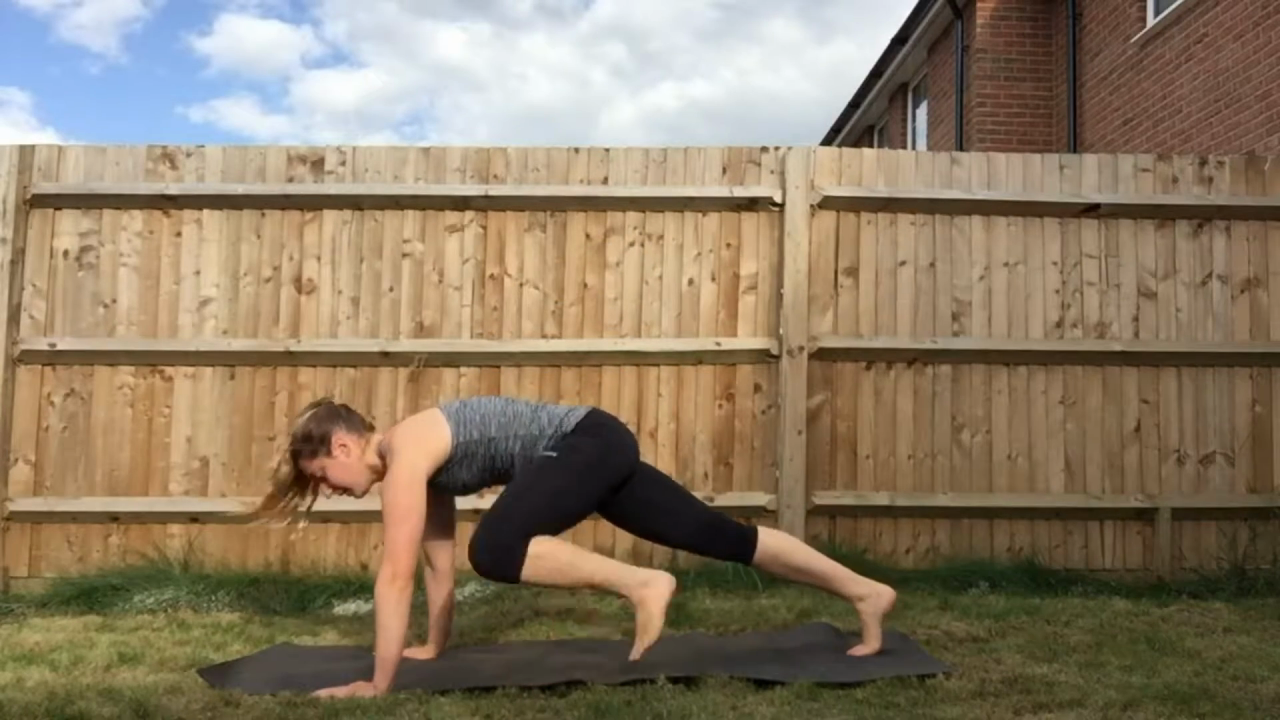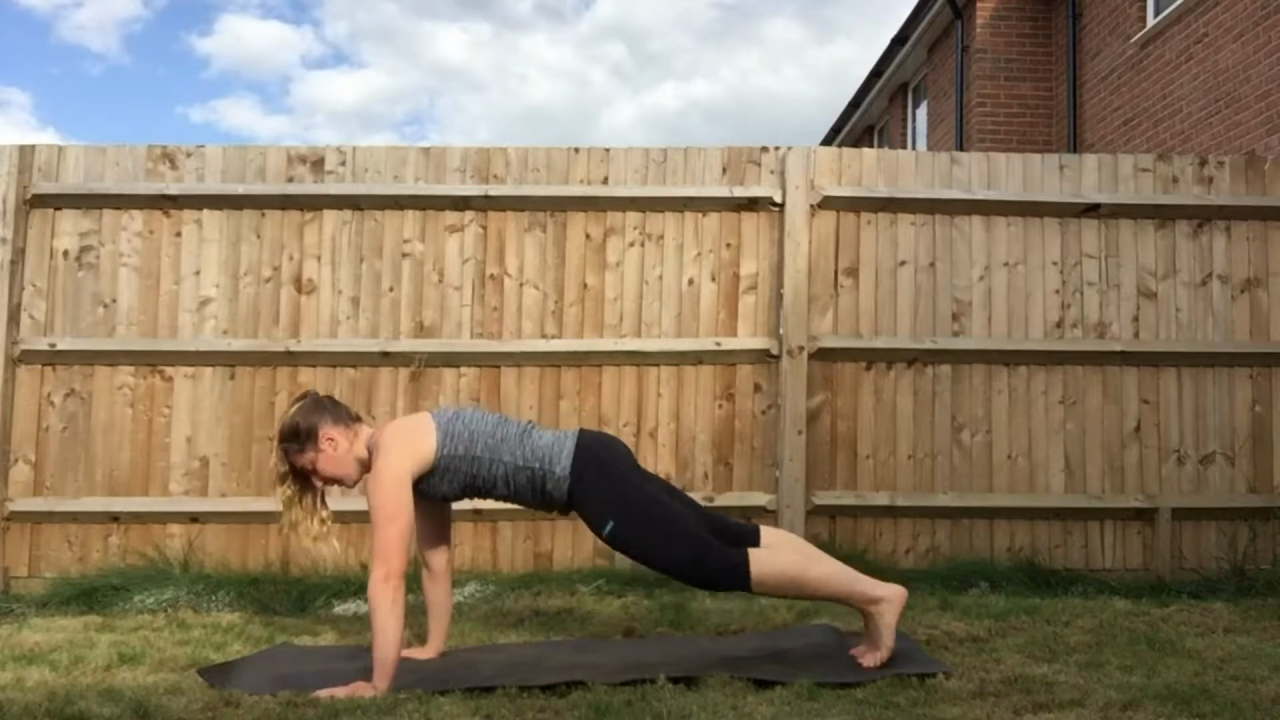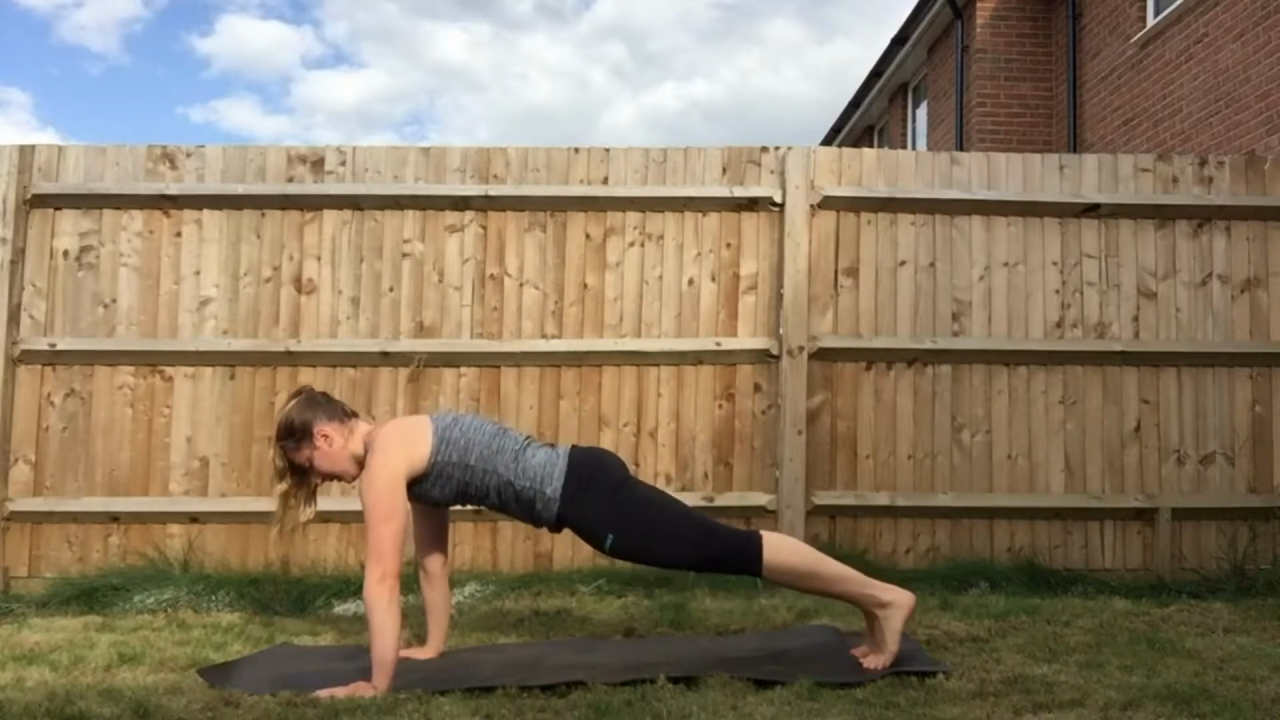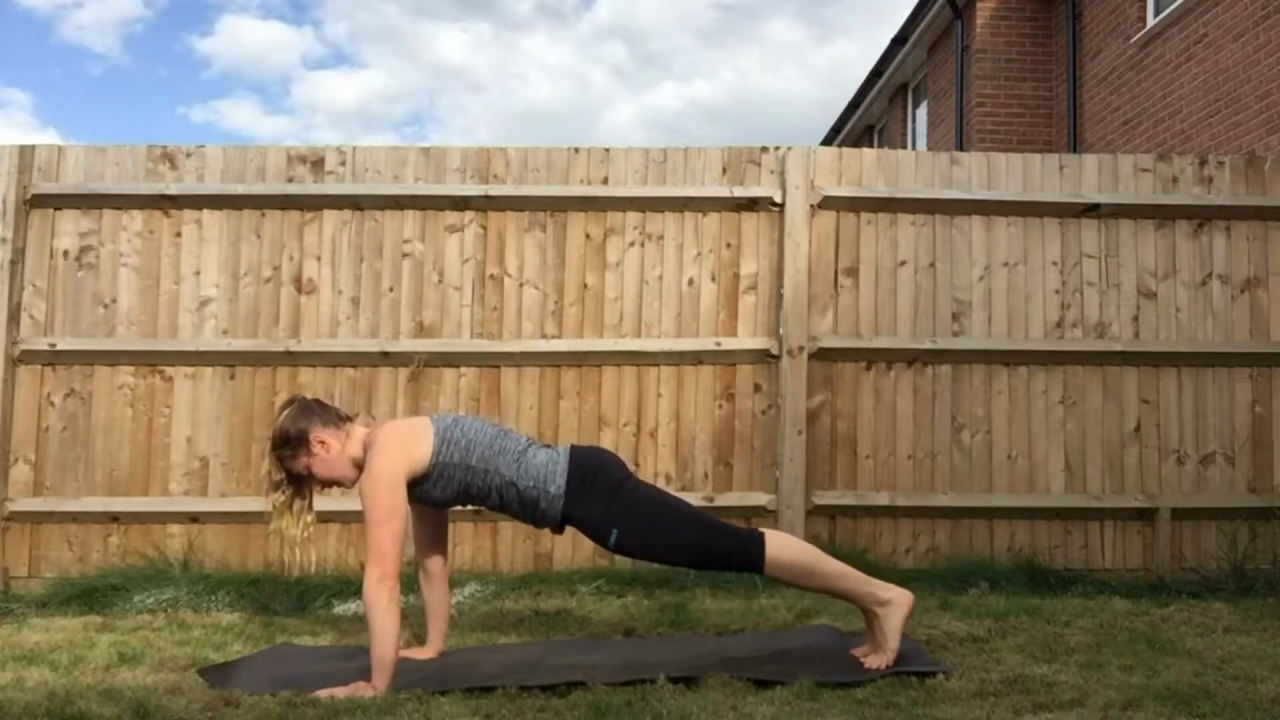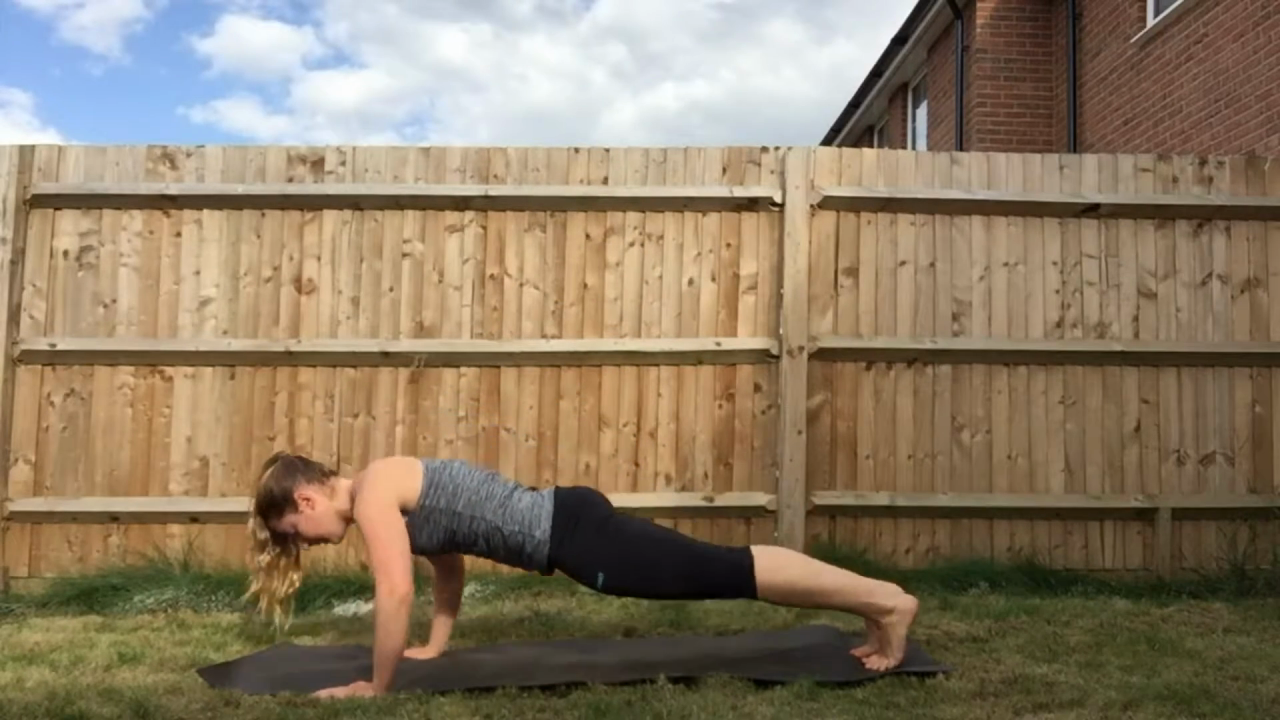
dt=0.4s
person 1, frame 1
left shoulder: (405, 455)
right shoulder: (420, 460)
left elbow: (394, 575)
right elbow: (438, 555)
left wrist: (378, 682)
right wrist: (433, 645)
left hip: (589, 441)
right hip: (590, 450)
left knee: (493, 550)
right knee: (718, 534)
left ankle: (640, 584)
right ankle: (864, 592)
person 1, frame 2
left shoulder: (388, 455)
right shoulder: (413, 454)
left elbow: (386, 577)
right elbow: (435, 556)
left wrist: (379, 683)
right wrist: (433, 646)
left hip: (585, 472)
right hip: (587, 465)
left knee: (715, 564)
right knee: (724, 537)
left ankle: (878, 596)
right ankle: (870, 591)
person 1, frame 3
left shoulder: (382, 456)
right shoulder: (406, 451)
left elbow: (381, 577)
right elbow: (431, 558)
left wrist: (378, 683)
right wrist: (432, 646)
left hip: (583, 494)
right hip: (579, 480)
left knee: (728, 551)
right knee: (722, 549)
left ankle: (883, 599)
right ankle: (873, 600)
person 1, frame 4
left shoulder: (382, 457)
right shoulder: (406, 457)
left elbow: (382, 576)
right elbow: (432, 555)
left wrist: (377, 682)
right wrist: (432, 646)
left hip: (585, 491)
right hip: (578, 480)
left knee: (732, 548)
right knee: (726, 550)
left ankle: (882, 598)
right ankle: (873, 598)
person 1, frame 5
left shoulder: (369, 493)
right shoulder: (387, 488)
left elbow: (396, 591)
right elbow: (450, 548)
left wrist: (376, 685)
right wrist: (435, 642)
left hip: (570, 536)
right hip: (567, 522)
left knee: (725, 572)
right knee: (721, 569)
left ankle: (884, 600)
right ankle: (876, 596)
